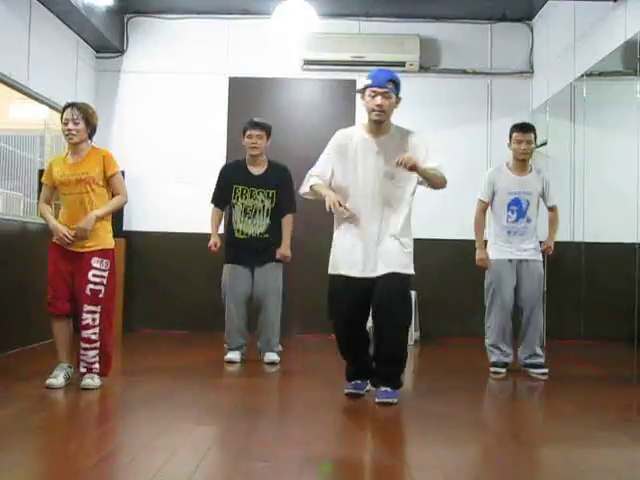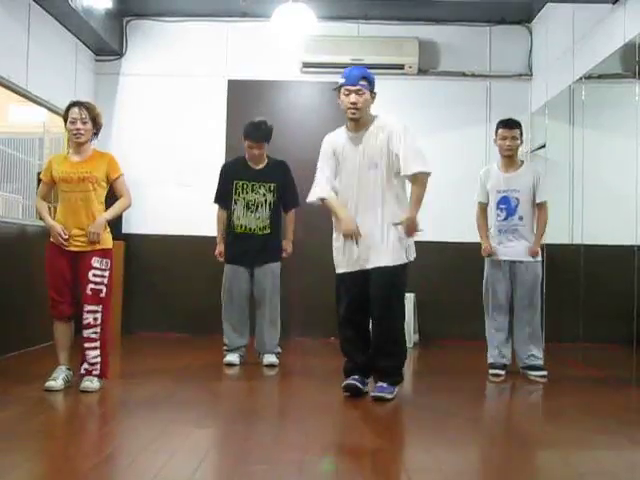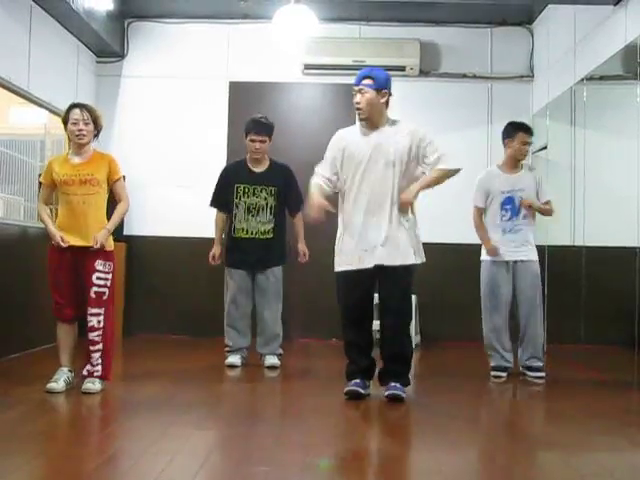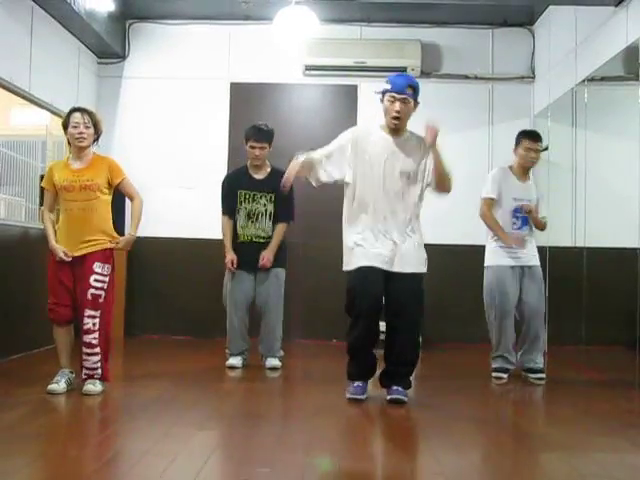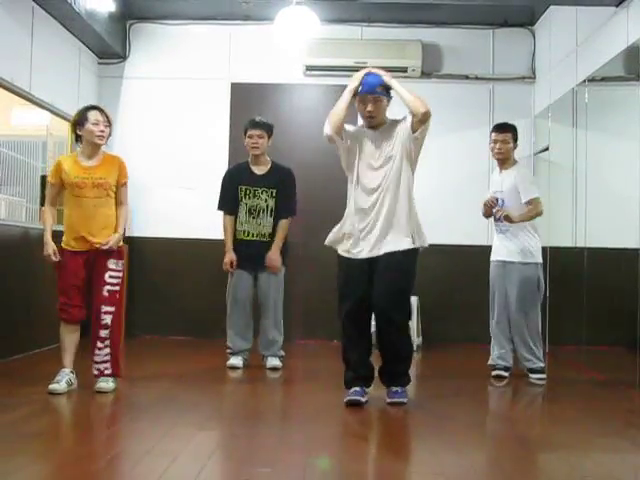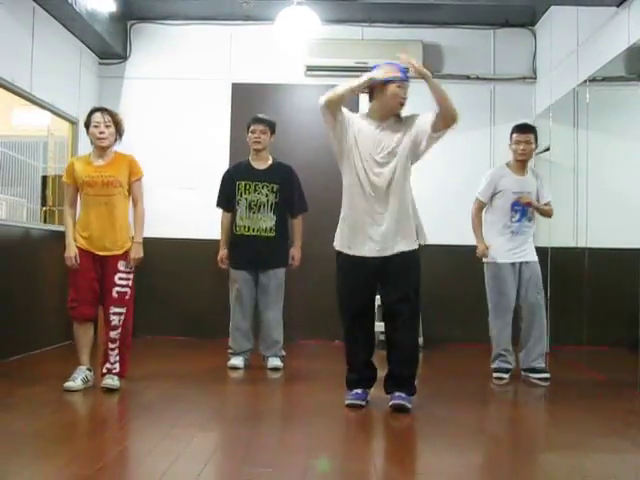
dt=0.4s
person 1, frame 1
left shoulder: (410, 140)
right shoulder: (343, 139)
left elbow: (440, 180)
right elbow: (312, 182)
left wrist: (418, 169)
right wrist: (326, 192)
left hip: (392, 248)
right hip: (349, 249)
left knee: (393, 317)
right knee: (346, 318)
left ankle: (387, 380)
right ankle: (358, 374)
person 1, frame 2
left shoulder: (392, 130)
right shoulder: (332, 142)
left elbow: (419, 171)
right elbow: (323, 190)
left wrist: (412, 211)
right wrist: (342, 217)
left hip: (389, 240)
right hip: (351, 243)
left knee: (386, 311)
right knee: (349, 313)
left ankle: (387, 377)
right ankle: (356, 371)
person 1, frame 3
left shoulder: (410, 135)
right shoulder: (343, 139)
left elbow: (447, 166)
right elbow: (323, 175)
left wrist: (416, 188)
right wrist: (316, 195)
left hip: (396, 244)
right hip: (354, 245)
left knee: (396, 314)
right knee: (354, 313)
left ankle: (395, 377)
right ankle: (358, 374)
person 1, frame 4
left shoulder: (421, 145)
right shoulder: (357, 138)
left elbow: (444, 188)
right elbow: (319, 162)
left wrist: (434, 148)
right wrist: (299, 164)
left hip: (406, 250)
right hip: (363, 248)
left knee: (406, 319)
right knee: (364, 315)
left ankle: (398, 380)
right ankle: (359, 376)
person 1, frame 5
left shoulder: (405, 134)
right shoulder: (351, 137)
left elbow: (423, 111)
right elbow: (330, 129)
left wrist: (391, 82)
right wrist: (350, 88)
left hip: (397, 241)
right hip: (354, 242)
left knee: (390, 308)
right knee: (352, 313)
left ankle: (395, 380)
right ankle: (357, 381)
person 1, frame 6
left shoulder: (412, 128)
right shoulder: (349, 126)
left elbow: (450, 117)
right elbow: (328, 103)
left wrist: (426, 76)
right wrist: (367, 79)
left hip: (400, 241)
right hip: (356, 241)
left knee: (402, 315)
right knee: (355, 315)
left ankle: (401, 386)
right ankle: (359, 383)
person 2, frame 1
left shoulder: (103, 157)
right shoulder: (55, 164)
left elbow: (122, 196)
right elbow: (44, 203)
left wrist: (94, 216)
right wrist: (54, 225)
left hip: (97, 245)
right hip: (63, 245)
left knee: (92, 309)
right knee: (59, 306)
left ankle: (93, 370)
right ankle: (64, 366)
person 2, frame 2
left shoulder: (106, 160)
right shoulder: (55, 162)
left elbow: (125, 198)
right elbow: (41, 199)
left wrist: (103, 219)
right wrist: (50, 224)
left hip: (96, 245)
right hip: (62, 244)
left knee: (93, 309)
right knee: (61, 308)
left ankle: (93, 371)
right ankle: (63, 368)
person 2, frame 3
left shoulder: (106, 161)
right shoulder: (55, 164)
left elbow: (123, 201)
right elbow: (42, 204)
left wrist: (107, 230)
right wrist: (52, 230)
left hip: (97, 247)
right hip: (63, 246)
left knee: (96, 311)
right knee: (65, 310)
left ankle: (95, 373)
right ankle: (65, 370)
person 2, frame 4
left shoulder: (107, 165)
right shoulder: (55, 170)
left elbow: (135, 198)
right elbow: (48, 211)
left wrist: (132, 233)
right wrist: (52, 241)
left hip: (98, 249)
right hip: (64, 251)
left knee: (93, 313)
right knee: (60, 313)
left ankle: (95, 375)
right ankle: (65, 372)
person 2, frame 5
left shoulder: (116, 164)
right shoulder: (63, 164)
left elbow: (123, 205)
right elbow: (50, 205)
left wrist: (119, 234)
right wrist: (47, 239)
left hip: (108, 248)
right hip: (73, 248)
left knee: (106, 310)
right knee: (71, 311)
left ankle: (105, 372)
right ankle: (67, 373)
person 2, frame 6
left shoulder: (128, 163)
right shoulder: (76, 165)
left elbow: (138, 205)
right elbow: (69, 207)
left wrist: (138, 242)
right wrist: (69, 242)
left hip: (119, 249)
right hip: (85, 248)
left knee: (116, 310)
right knee: (82, 310)
left ankle: (113, 370)
right ankle: (84, 369)
person 3, frame 1
left shoulder: (541, 178)
right shoulder: (495, 175)
left elbow: (552, 210)
right elbow: (480, 212)
left wrist: (551, 238)
right wrist: (480, 248)
left hip: (530, 253)
right hip: (499, 253)
left knee: (534, 306)
right knee: (498, 307)
left ankle: (532, 357)
right ankle: (499, 357)
person 3, frame 2
left shoulder: (533, 172)
right shoulder: (487, 174)
left elbow: (542, 211)
right elbow: (481, 212)
left wrist: (538, 241)
right wrist: (484, 241)
left hip: (526, 254)
right hip: (496, 254)
left knee: (527, 308)
right knee: (496, 308)
left ankle: (531, 359)
right ankle: (498, 358)
person 3, frame 3
left shoulder: (533, 175)
right shoulder: (488, 177)
left elbow: (550, 209)
right elbow: (477, 215)
left wrist: (535, 205)
right wrist: (486, 243)
left hip: (527, 255)
right hip: (495, 256)
left knee: (531, 309)
right knee: (495, 310)
left ankle: (531, 361)
right ankle: (500, 361)
person 3, frame 4
left shoulder: (534, 186)
right shoulder: (499, 175)
left elbow: (542, 225)
right elbow: (485, 210)
left wrist: (535, 218)
right wrist: (506, 236)
left hip: (529, 260)
right hip: (499, 260)
left knee: (535, 312)
right knee: (502, 313)
left ankle: (531, 362)
right ankle: (502, 363)
person 3, frame 5
left shoulder: (522, 173)
right shoulder: (495, 175)
left elbow: (537, 208)
left wrist: (515, 218)
right wrist: (487, 208)
left hip: (524, 255)
right hip: (499, 254)
left knee: (523, 309)
right knee: (499, 309)
left ankle: (533, 363)
right ankle: (501, 360)
person 3, frame 6
left shoulder: (536, 178)
right shoulder: (497, 174)
left elbow: (549, 212)
right elbow: (477, 209)
left wrist: (535, 204)
right wrist: (480, 241)
left hip: (528, 255)
right hip: (499, 255)
left knee: (534, 309)
right knee: (501, 310)
left ankle: (533, 363)
right ankle: (502, 363)
person 4, frame 1
left shoulder: (281, 173)
right shoulder: (229, 171)
left elbow: (287, 213)
right elbow: (219, 207)
left wrist: (285, 244)
right wrist: (214, 235)
left hip: (269, 251)
right hip: (237, 249)
left knee: (270, 301)
right knee: (234, 300)
left ankle: (270, 348)
right ankle: (235, 346)
person 4, frame 2
left shoulder: (280, 169)
right shoulder: (230, 169)
left elbow: (290, 208)
right elbow: (223, 208)
left wrist: (288, 239)
right wrist: (219, 240)
left hip: (268, 250)
right hip: (236, 248)
left knee: (268, 300)
right knee: (233, 299)
left ankle: (269, 349)
right ankle: (234, 348)
person 4, frame 3
left shoulder: (283, 173)
right shoulder: (231, 172)
left elbow: (295, 211)
right elbow: (222, 212)
left wrist: (301, 242)
right wrist: (217, 244)
left hip: (271, 253)
right hip: (237, 251)
left knee: (270, 303)
right knee: (237, 303)
left ankle: (270, 351)
right ankle: (236, 349)
person 4, frame 4
left shoulder: (282, 179)
right shoulder: (233, 178)
left elbow: (284, 221)
right elbow: (227, 218)
left wrist: (271, 251)
right wrist: (229, 251)
left hip: (272, 256)
right hip: (240, 255)
left knee: (272, 306)
right knee: (236, 305)
left ankle: (271, 353)
right ankle: (237, 352)
person 4, frame 5
left shoulder: (284, 175)
right shoulder: (234, 174)
left elbow: (286, 217)
right elbow: (228, 215)
left wrist: (276, 249)
right wrist: (229, 249)
left hip: (270, 253)
right hip: (241, 254)
left knee: (272, 304)
right knee: (237, 302)
left ankle: (272, 353)
right ankle: (238, 351)
person 4, frame 6
left shoulder: (285, 173)
right shoulder: (234, 172)
left elbow: (296, 213)
right elbow: (227, 212)
left wrist: (296, 245)
right wrist: (223, 246)
left hip: (274, 252)
right hip: (241, 251)
left knee: (271, 305)
right knee: (241, 304)
left ankle: (273, 352)
right ankle: (239, 351)
